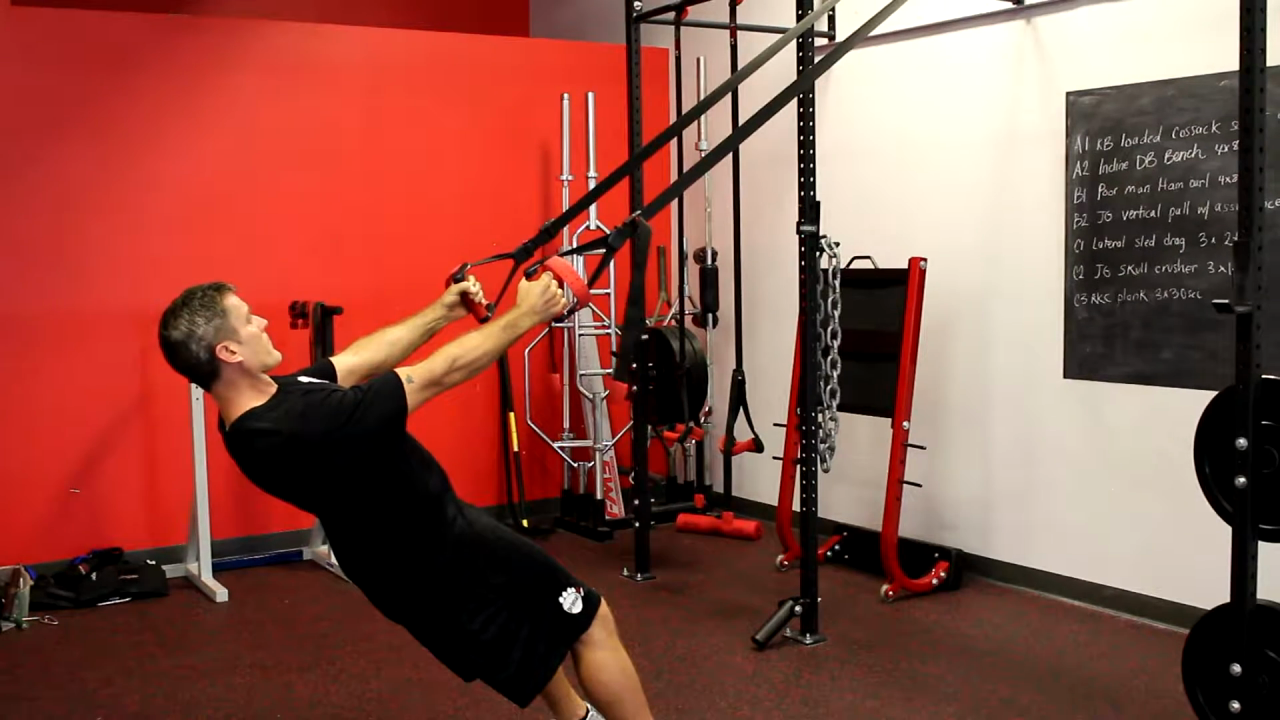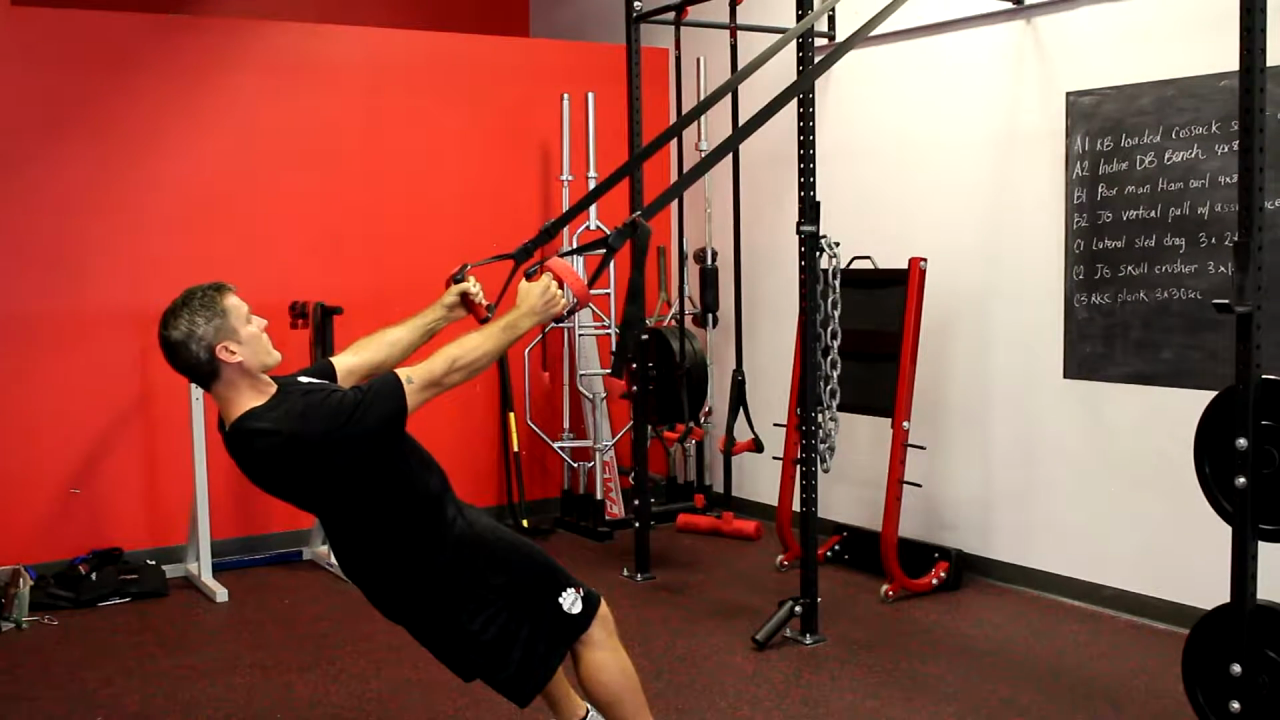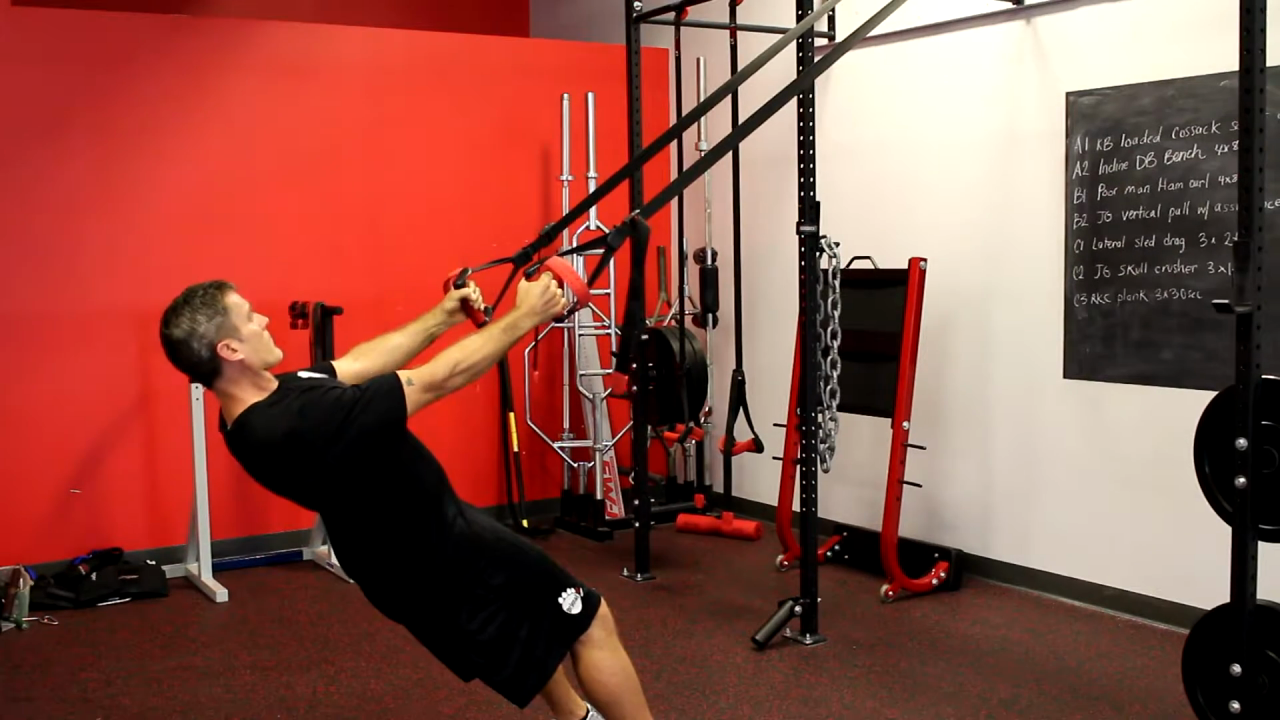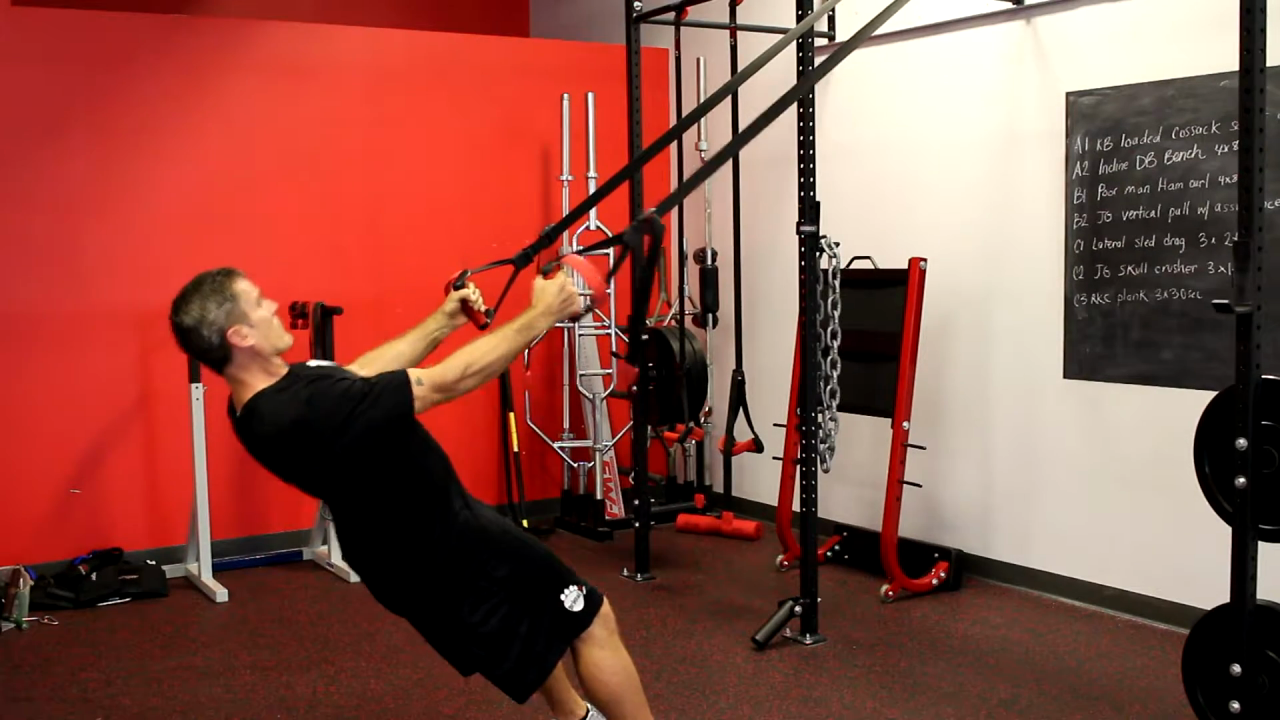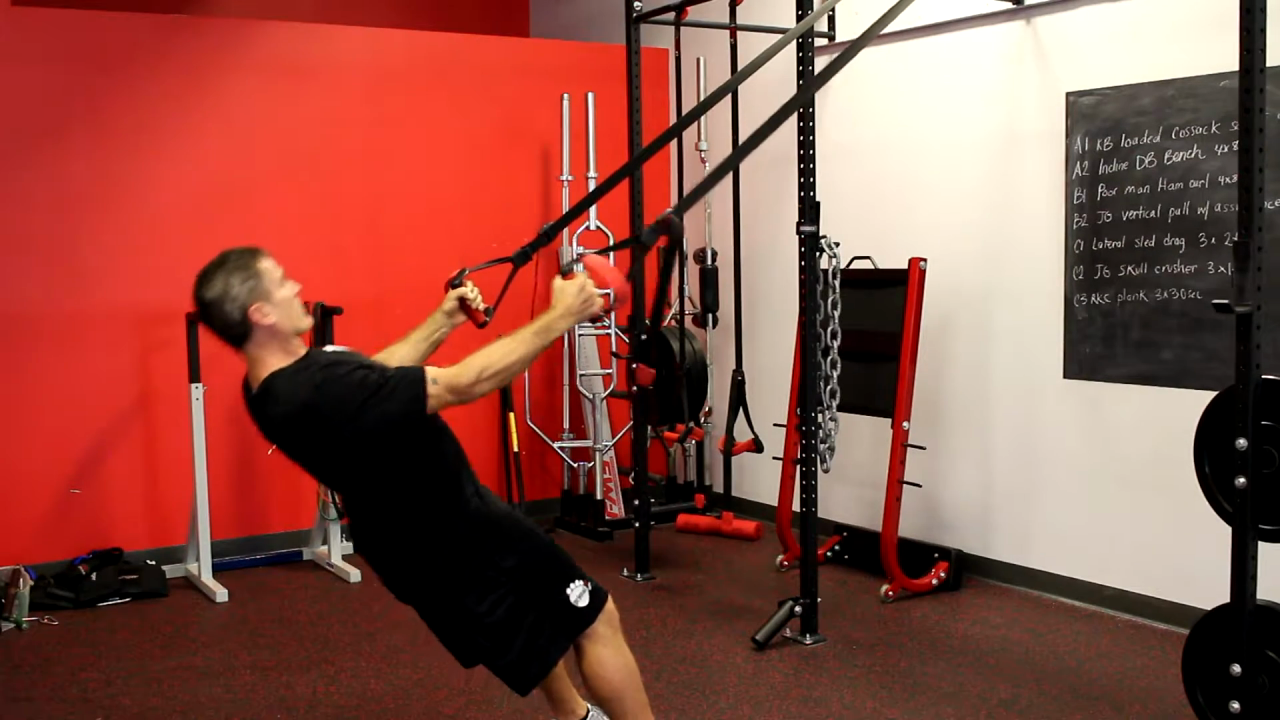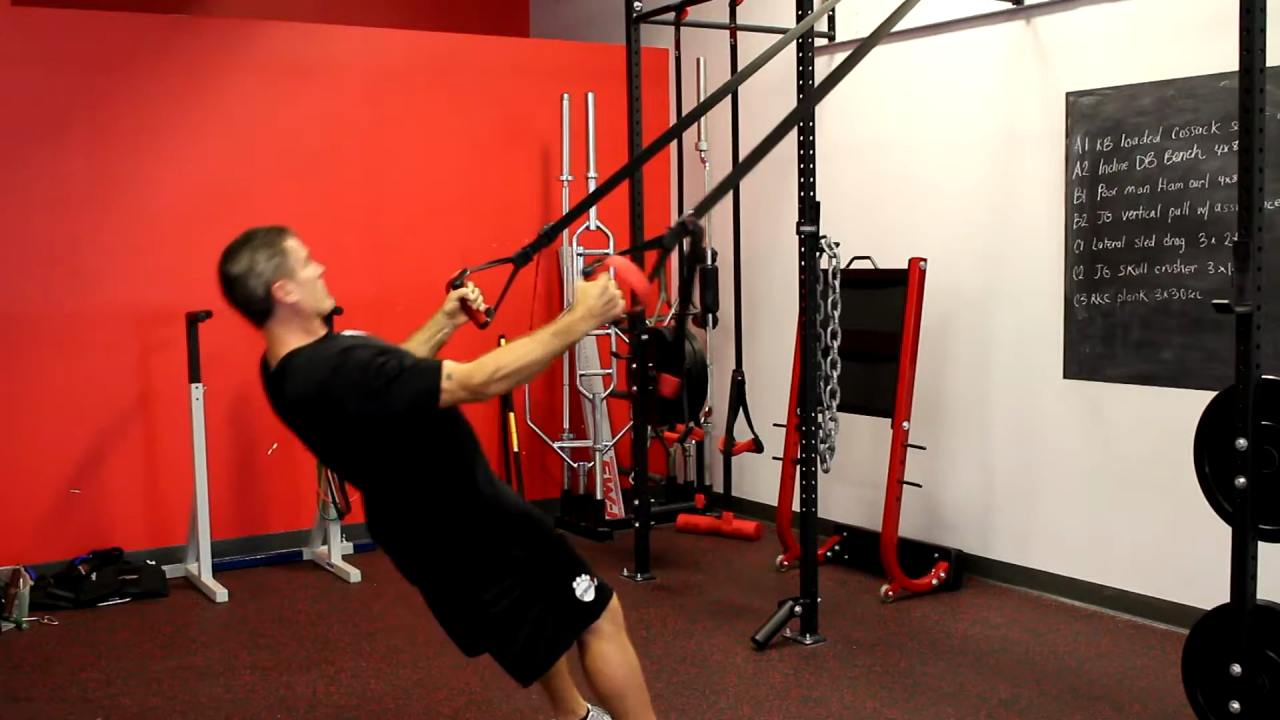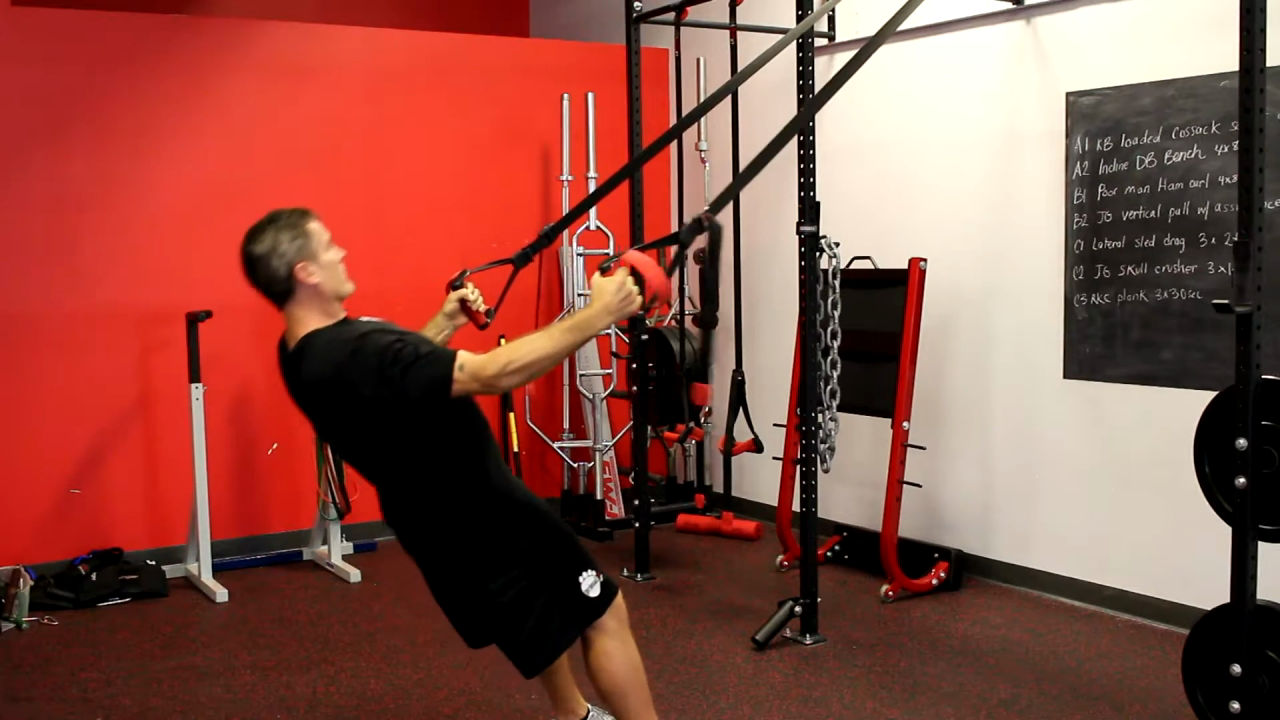
dt=0.1s
person 1, frame 1
left shoulder: (262, 407)
right shoulder: (306, 425)
left elbow: (360, 360)
right elbow: (438, 374)
left wrist: (442, 311)
right wrist: (525, 314)
left hip: (416, 540)
right hip: (441, 558)
left knee: (545, 615)
right knee: (593, 625)
person 1, frame 2
left shoulder: (261, 408)
right shoulder: (305, 426)
left elbow: (360, 360)
right elbow: (437, 375)
left wrist: (442, 312)
right wrist: (526, 315)
left hip: (418, 538)
right hip: (440, 558)
left knee: (547, 610)
right knee: (592, 625)
person 1, frame 3
left shoulder: (263, 411)
right shoulder: (303, 421)
left elbow: (357, 370)
right elbow: (437, 382)
left wrist: (441, 318)
right wrist: (525, 316)
left hip: (411, 541)
right hip: (438, 558)
left knee: (544, 617)
right knee: (591, 624)
person 1, frame 4
left shoulder: (269, 398)
right shoulder: (308, 411)
left elbow: (363, 375)
right elbow: (448, 381)
left wrist: (444, 320)
right wrist: (541, 315)
left hip: (417, 533)
right hip: (442, 552)
left knee: (547, 615)
right knee: (593, 623)
person 1, frame 5
left shoulder: (281, 384)
right shoulder: (320, 391)
left elbow: (372, 386)
right elbow: (464, 384)
left wrist: (442, 323)
right wrist: (558, 317)
left hip: (419, 528)
right hip: (451, 538)
left knee: (540, 614)
right knee: (595, 620)
person 1, frame 6
left shoulder: (296, 366)
right shoulder: (335, 374)
right elbow: (479, 381)
left wrist: (445, 321)
right wrist: (581, 318)
left hip: (431, 515)
right hip: (463, 527)
left knee: (551, 610)
right knee: (601, 617)
person 1, frame 7
left shoulder: (310, 352)
right shoulder: (352, 355)
right elbow: (493, 374)
left wrist: (443, 326)
right wrist: (597, 315)
left hip: (439, 510)
right hip: (474, 513)
left knee: (549, 608)
right knee: (603, 615)
